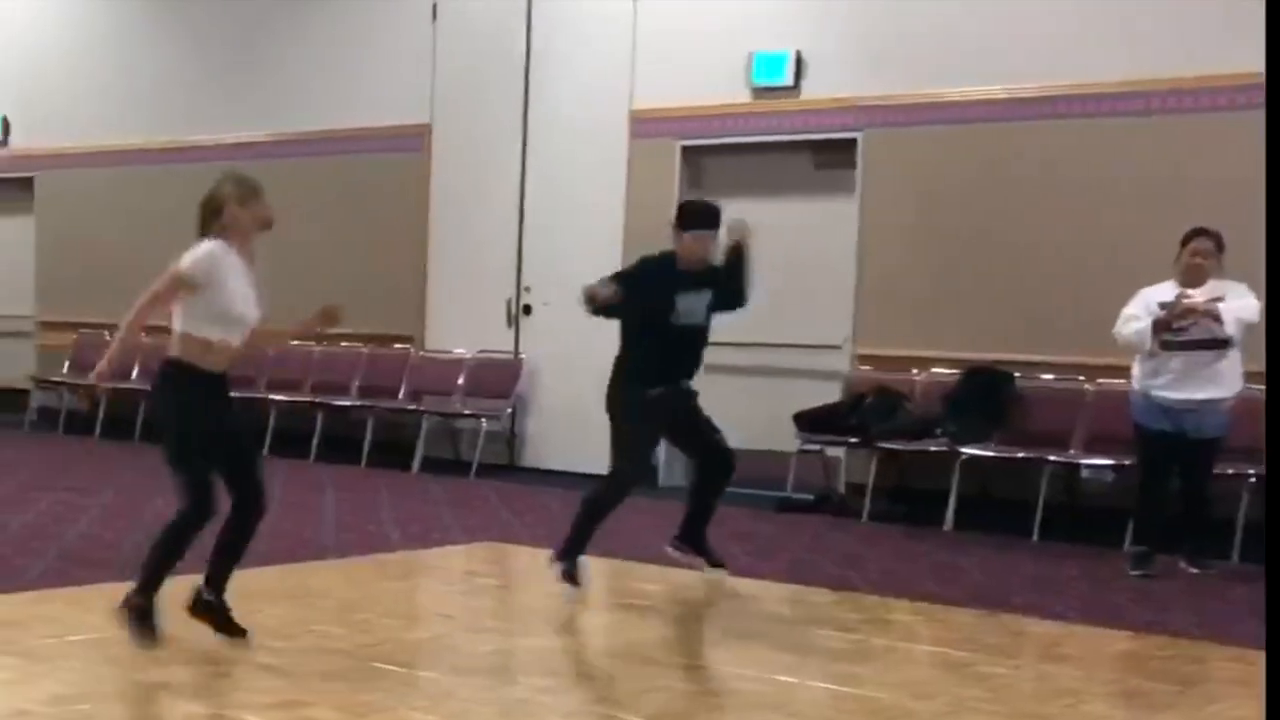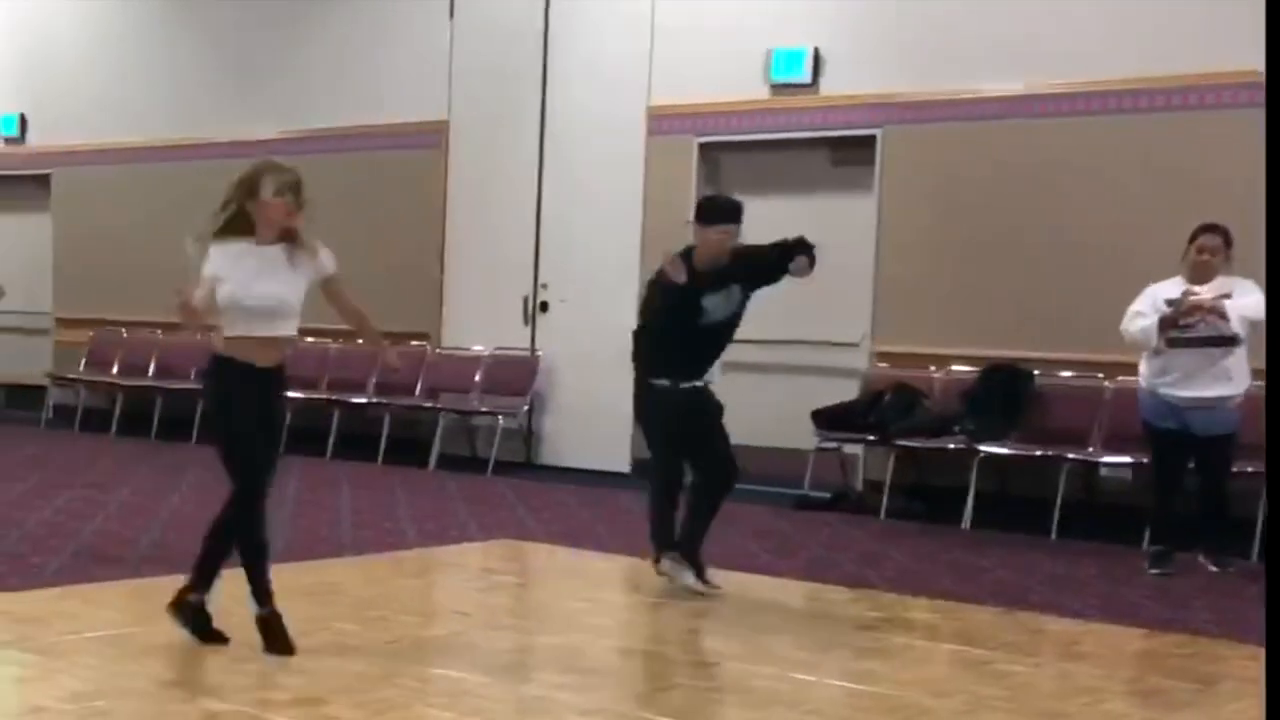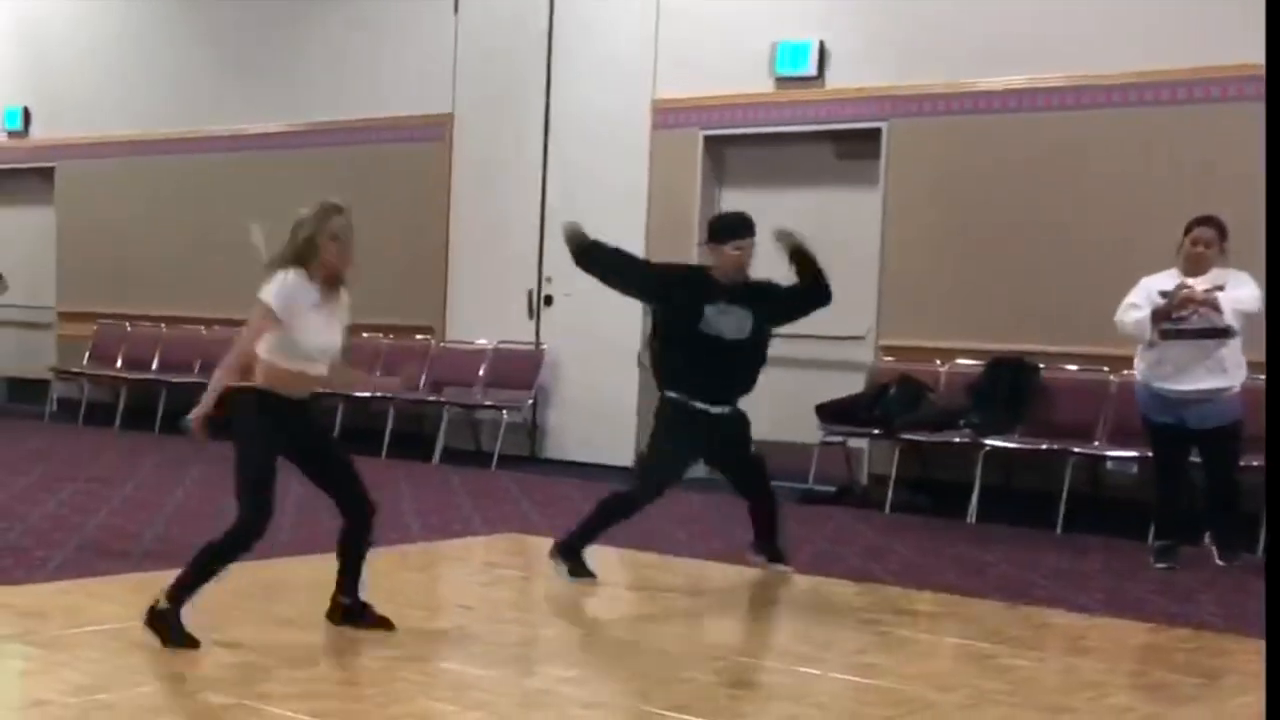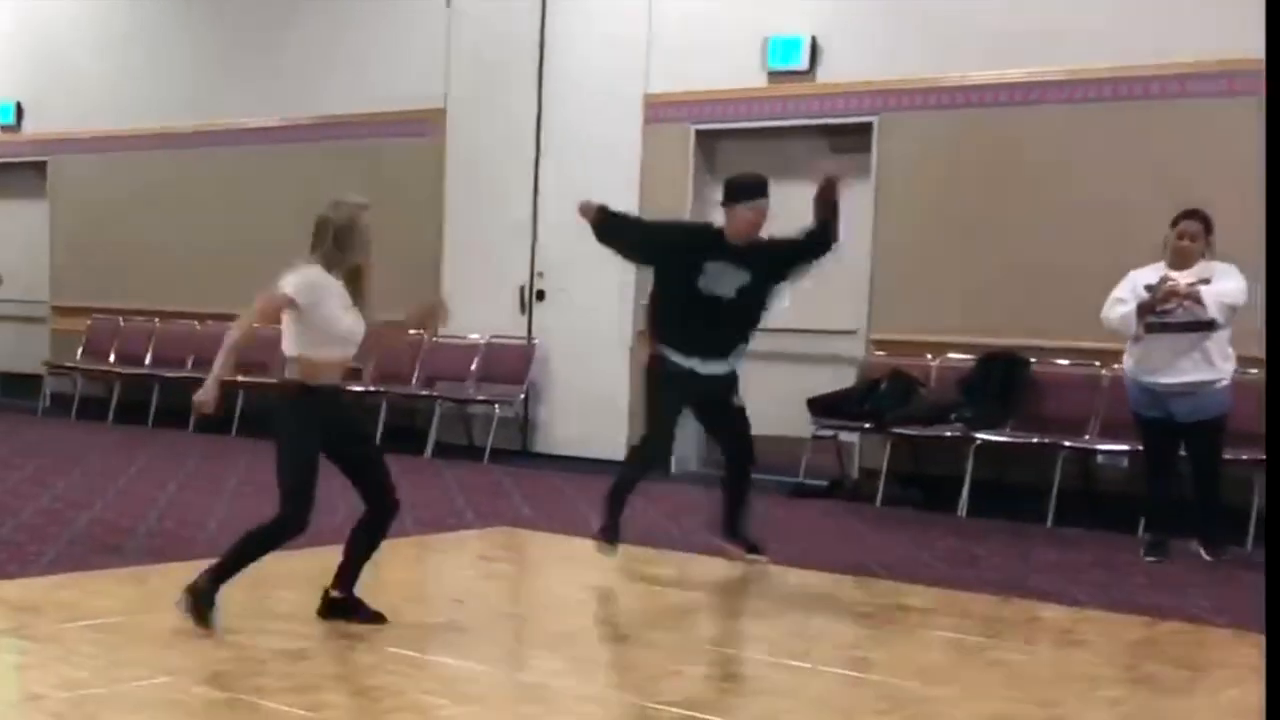
dt=0.2s
person 1, frame 1
left shoulder: (243, 263)
right shoulder: (209, 255)
right elbow: (149, 303)
left wrist: (307, 328)
right wrist: (113, 356)
left hip: (214, 391)
right hip: (182, 387)
left knee: (252, 498)
right knee: (201, 504)
left ankle: (211, 595)
right ankle: (141, 599)
person 1, frame 2
left shoulder: (309, 253)
right shoulder: (225, 253)
left elbow: (346, 308)
right elbow: (200, 317)
left wrist: (384, 347)
right wrist: (192, 308)
left hip: (270, 383)
right hip: (229, 379)
left knee: (248, 497)
right knee: (251, 496)
left ankle: (193, 596)
right ankle: (265, 610)
person 1, frame 3
left shoulder: (337, 299)
right shoulder: (290, 285)
right elbow: (244, 347)
left wrist: (373, 383)
right wrist: (208, 401)
left hip: (301, 416)
right hip: (264, 412)
left knee: (361, 508)
right knee: (251, 524)
left ankle: (346, 602)
right ankle: (168, 608)
person 1, frame 4
left shoulder: (345, 284)
right shoulder: (308, 279)
right elbow: (243, 327)
left wrist: (414, 323)
right wrist: (215, 380)
left hip: (334, 404)
right hip: (304, 404)
left knee: (385, 502)
right knee: (293, 519)
left ankle: (338, 595)
right ankle: (207, 585)
person 2, frame 1
left shoulder: (710, 277)
right shoulder: (651, 273)
left elbow: (732, 297)
right elbow: (609, 300)
left wrist: (737, 249)
right wrist: (601, 295)
left hip: (675, 393)
right hip: (636, 394)
left knee: (719, 462)
right knee: (625, 478)
left ankle: (690, 540)
right ankle: (568, 553)
person 2, frame 2
left shoulder: (742, 264)
right shoulder: (673, 276)
left elbow: (788, 253)
right elbow: (652, 330)
left wrist: (802, 256)
right wrist: (673, 287)
left hip: (693, 390)
right hip: (658, 390)
left knee: (720, 471)
right knee: (669, 475)
left ankle: (685, 555)
right ankle: (668, 552)
person 2, frame 3
left shoulder: (762, 298)
right shoulder: (679, 283)
left elbow: (818, 296)
right elbow: (624, 269)
left wrist: (799, 253)
right wrist: (581, 245)
left hip: (724, 417)
right hip: (681, 411)
left knee: (757, 487)
right knee: (645, 489)
left ankle: (766, 547)
right ankle: (571, 548)
person 2, frame 4
left shoulder: (769, 256)
right shoulder: (688, 242)
left elbow: (819, 242)
right elbow: (635, 233)
left wrist: (827, 198)
right wrist: (600, 217)
left hip: (719, 376)
right hip: (672, 370)
left knee: (741, 454)
right knee: (655, 449)
left ankle: (733, 530)
right ankle: (613, 512)
person 3, frame 1
left shoulder: (1232, 292)
right shoulder: (1152, 295)
left elbow: (1248, 312)
right elbow: (1126, 334)
left wrist: (1206, 309)
right wrist: (1165, 320)
left hip: (1208, 409)
right hip: (1157, 405)
left knee: (1196, 483)
right knee: (1153, 480)
left ankle: (1192, 550)
right ankle: (1143, 549)
person 3, frame 2
left shoulder: (1240, 289)
right shoulder: (1159, 292)
left elbow: (1254, 310)
right elbow: (1133, 330)
left wrist: (1212, 306)
right wrist: (1173, 317)
left hip: (1218, 406)
right hip: (1165, 403)
left knee: (1215, 481)
right knee: (1166, 480)
left ankle: (1212, 547)
right ankle: (1161, 548)
person 3, frame 3
left shoulder: (1235, 280)
right shoulder: (1154, 283)
left elbow: (1248, 302)
right elbow: (1127, 321)
left wrist: (1204, 298)
right wrist: (1166, 309)
left hip: (1217, 398)
right hip: (1162, 396)
left knee: (1223, 473)
right knee: (1169, 474)
left ankle: (1222, 538)
right ankle: (1166, 542)
person 3, frame 4
left shoulder: (1222, 273)
right shoulder: (1140, 277)
left elbow: (1232, 296)
right elbow: (1113, 316)
left wrist: (1188, 292)
right wrist: (1150, 303)
left hip: (1206, 391)
right hip: (1151, 390)
left knee: (1207, 468)
right knee: (1158, 468)
left ankle: (1208, 537)
right ankle: (1156, 536)
